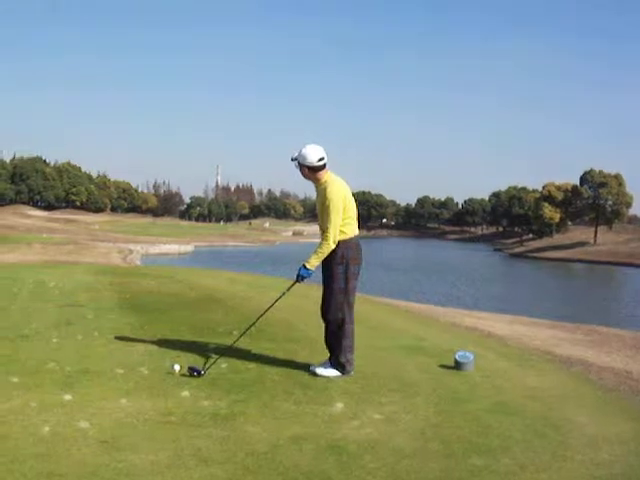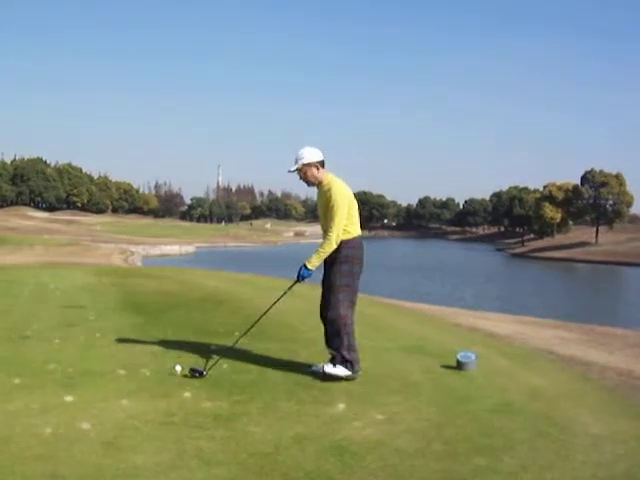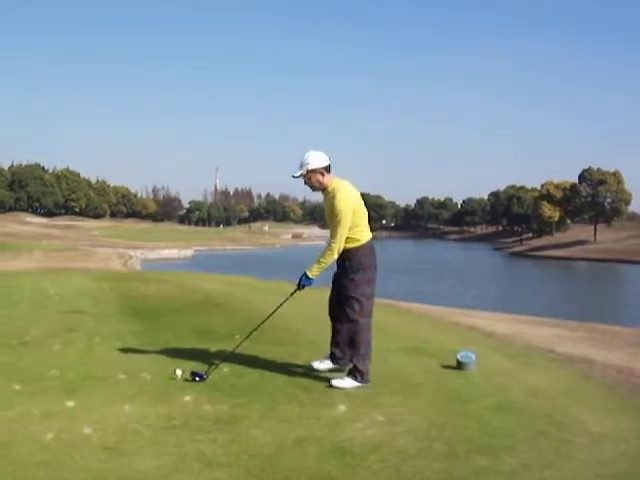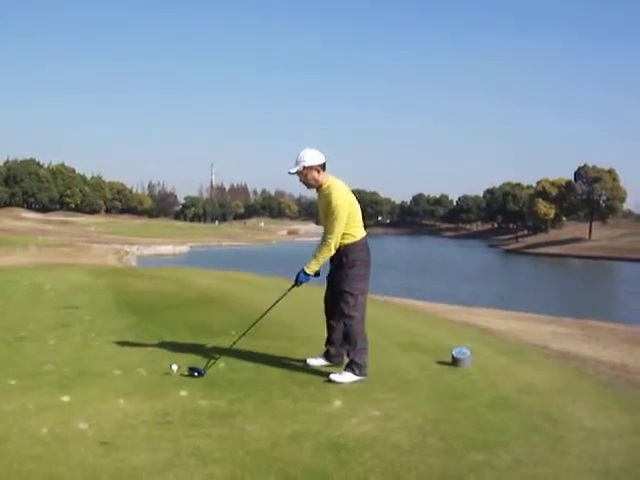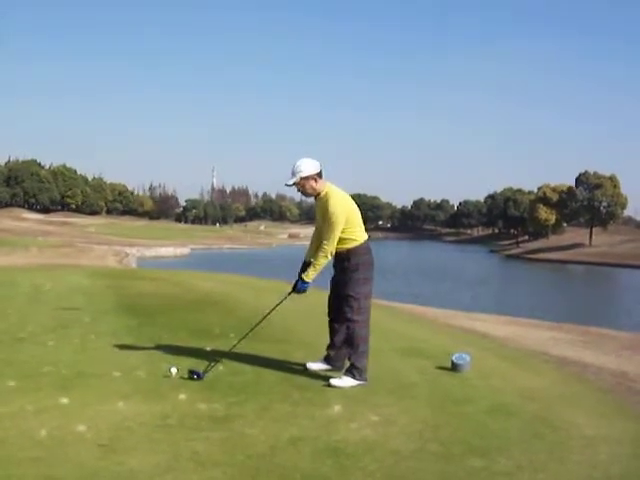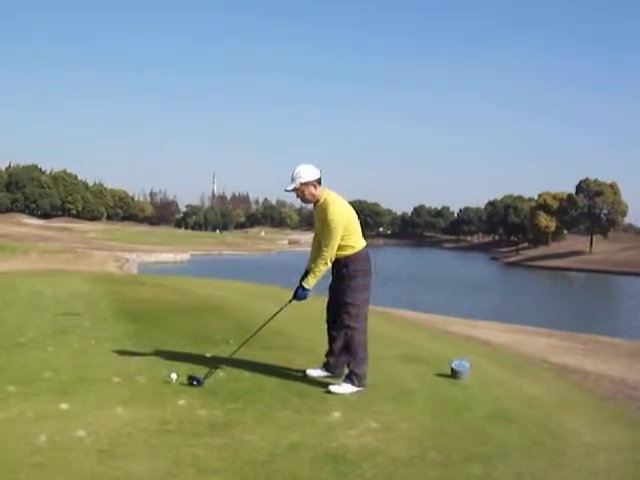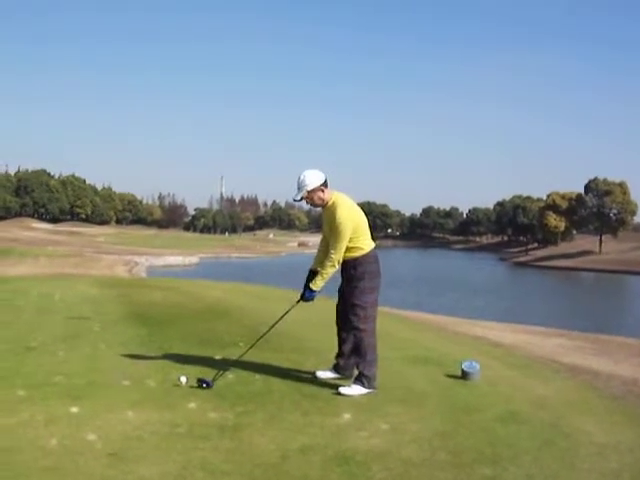
dt=0.7s
person 1, frame 1
left shoulder: (332, 190)
right shoulder: (325, 185)
left elbow: (330, 237)
left wrist: (309, 265)
right wrist: (314, 262)
left hip: (343, 251)
right hip: (335, 250)
left knee: (339, 310)
right knee: (329, 310)
left ankle: (343, 364)
right ankle: (335, 359)
person 1, frame 2
left shoulder: (336, 190)
right shoulder: (323, 189)
left elbow: (334, 236)
left wrist: (310, 264)
right wrist: (316, 261)
left hip: (347, 252)
right hip: (336, 252)
left knee: (339, 307)
right knee: (328, 310)
left ankle: (350, 363)
right ankle: (337, 359)
person 1, frame 3
left shoulder: (341, 198)
right shoulder: (335, 188)
left elbow: (334, 246)
left wrist: (311, 273)
left hip: (359, 257)
right hip: (348, 256)
left knee: (356, 316)
right knee: (338, 310)
left ankle: (359, 374)
right ankle: (339, 357)
person 1, frame 4
left shoulder: (337, 195)
right shoulder: (324, 190)
left elbow: (332, 241)
left wrist: (309, 269)
right wrist: (315, 260)
left hip: (354, 254)
right hip: (341, 254)
left knee: (350, 310)
right knee: (333, 307)
left ankle: (357, 367)
right ankle: (333, 354)
person 1, frame 5
left shoulder: (335, 202)
right shoulder: (321, 198)
left elbow: (327, 248)
right elbow: (319, 234)
left wrist: (307, 277)
right wrist: (306, 262)
left hip: (357, 258)
right hip: (344, 257)
left knee: (354, 314)
right knee: (336, 311)
left ankle: (357, 372)
right ankle: (335, 358)
person 1, frame 6
left shoulder: (334, 209)
right shoulder: (319, 205)
left elbow: (327, 255)
right elbow: (318, 241)
left wrist: (307, 284)
right wrist: (307, 272)
left hip: (355, 264)
right hip: (341, 264)
left knee: (351, 321)
right knee: (334, 317)
left ankle: (356, 379)
right ankle: (333, 366)
person 1, frame 7
left shoulder: (342, 212)
right shoulder: (328, 206)
left elbow: (334, 257)
right elbow: (326, 241)
left wrist: (315, 286)
right wrist: (313, 270)
left hip: (364, 266)
right hip: (351, 265)
left knee: (361, 322)
right knee: (344, 318)
left ankle: (366, 380)
right ankle: (344, 366)
